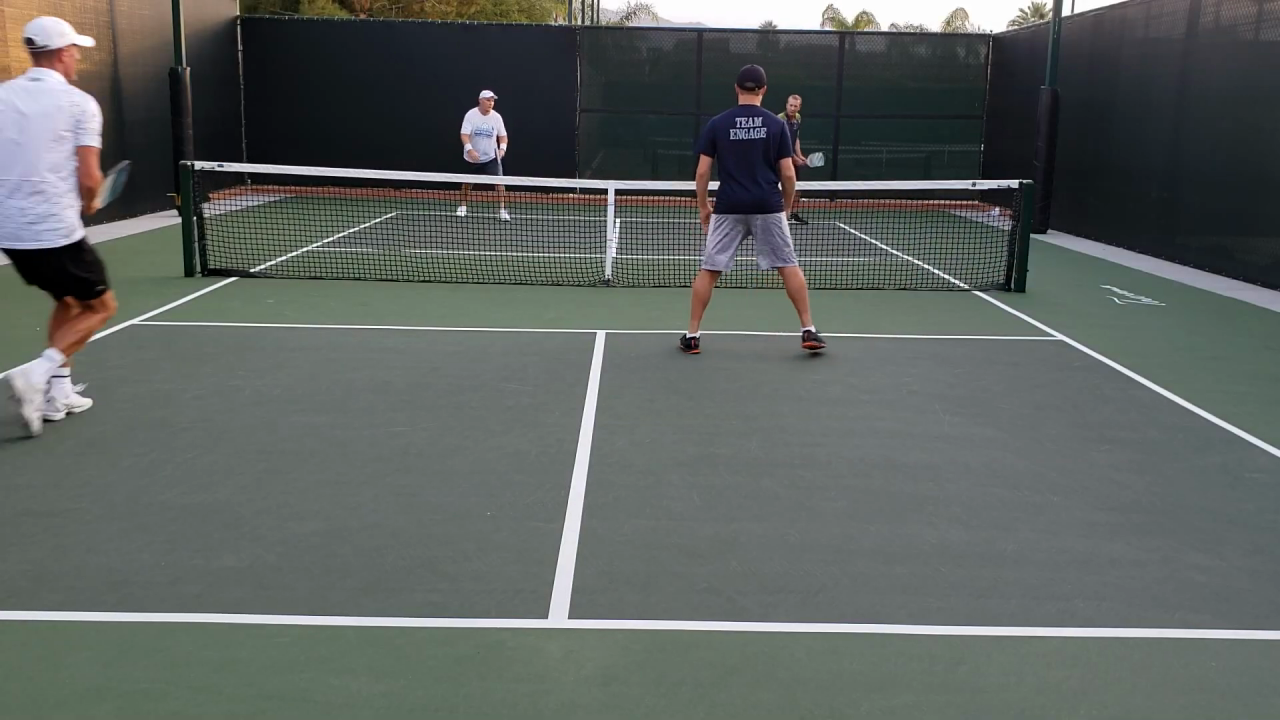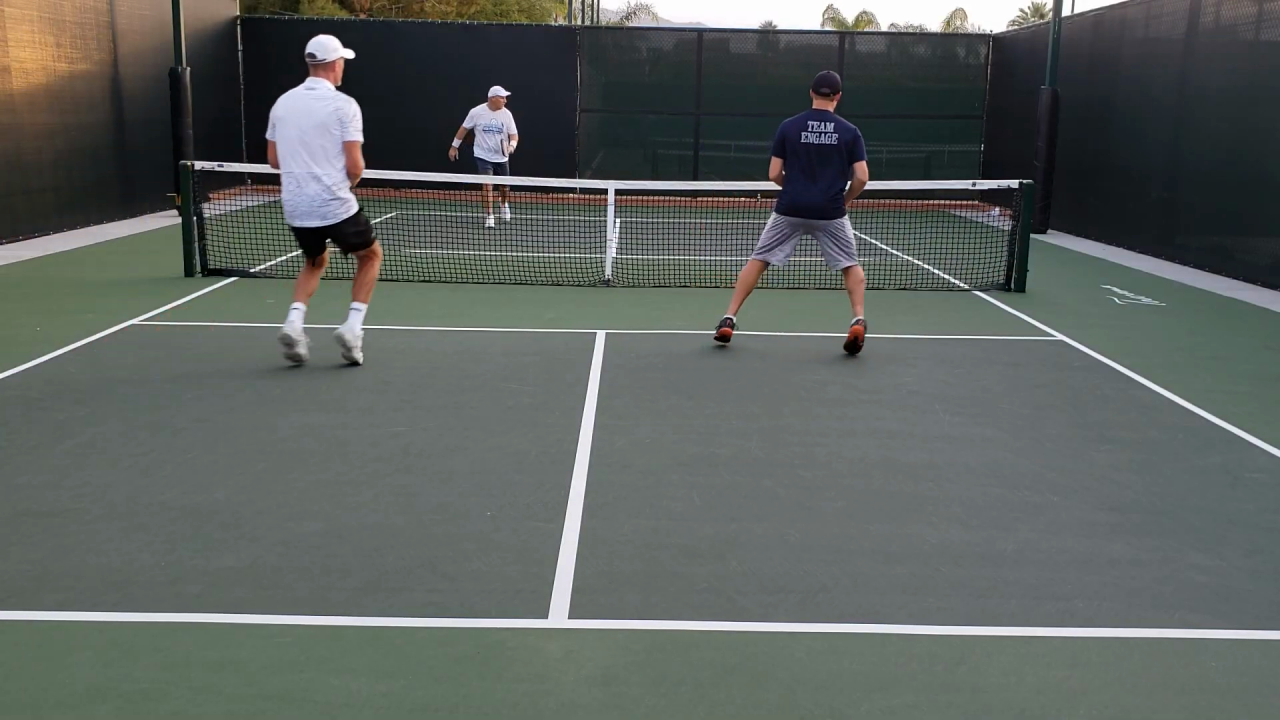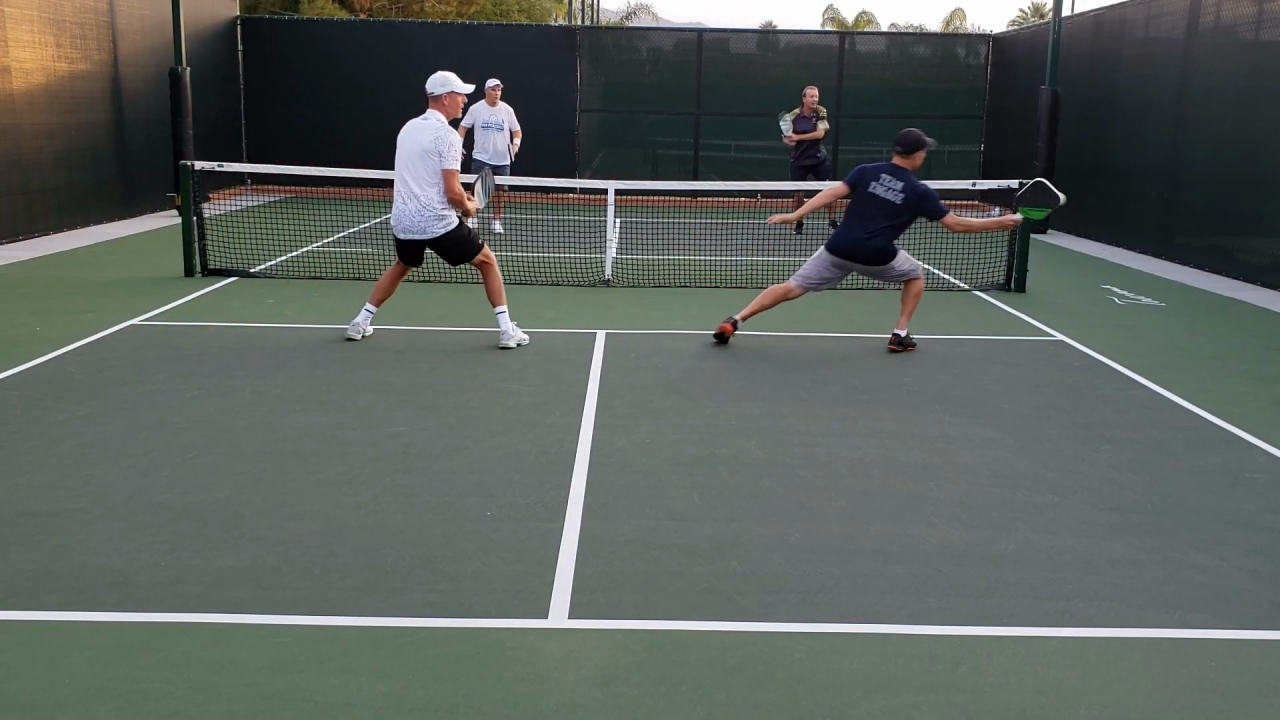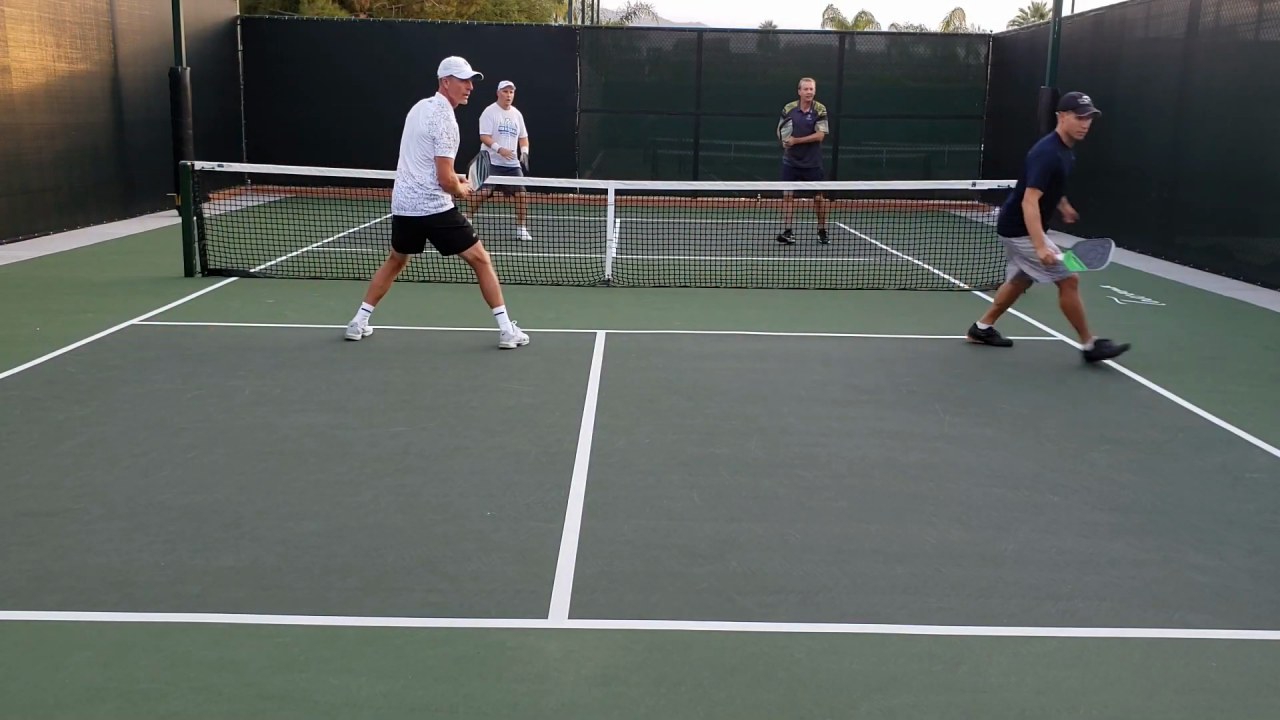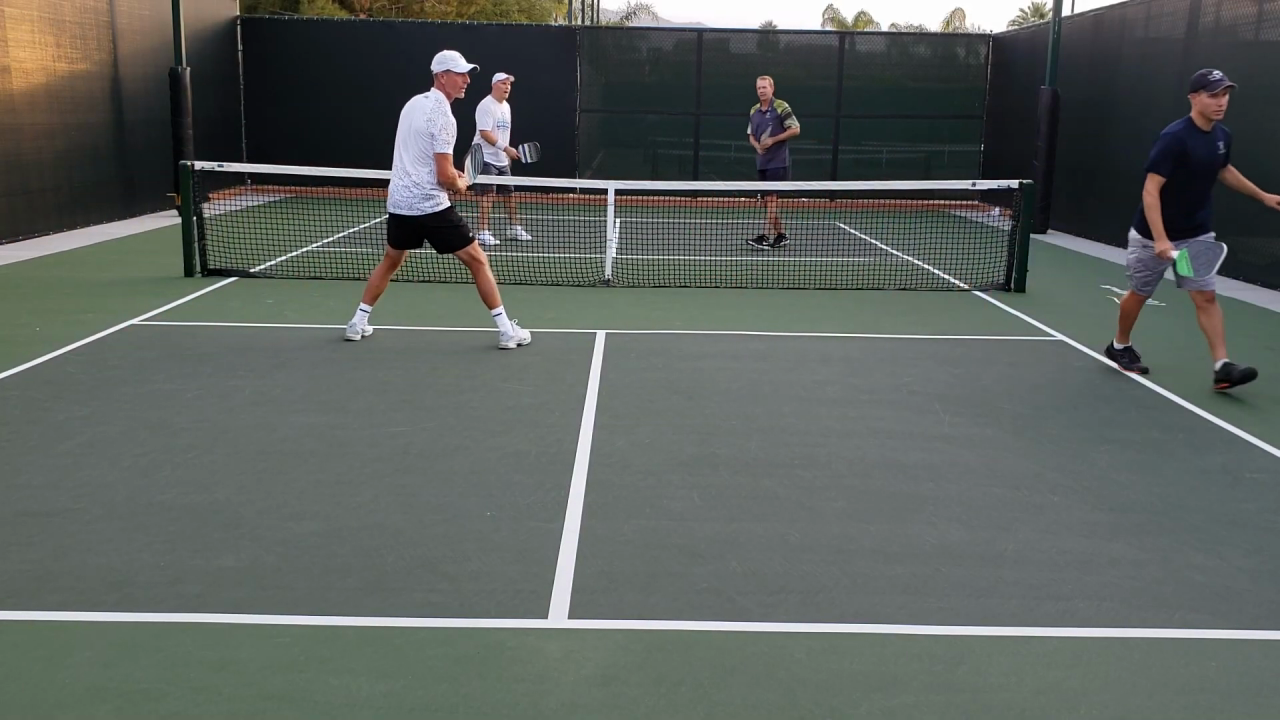
dt=0.5s
person 1, frame 1
right shoulder: (79, 103)
right elbow: (90, 179)
right wrist: (89, 202)
right hip: (54, 231)
left knee: (71, 303)
right knee: (101, 308)
left ankle: (57, 392)
person 1, frame 2
left shoulder: (282, 104)
right shoulder: (345, 106)
left elbow: (274, 159)
right elbow: (354, 169)
right wrist: (350, 178)
left hip: (297, 208)
right hip: (337, 206)
left knee: (314, 265)
right knee: (371, 257)
left ankle: (294, 325)
right ankle: (352, 327)
person 1, frame 3
left shoulder: (407, 130)
right shoulder: (447, 136)
right elbow: (451, 192)
left wrist: (459, 197)
right wrist: (468, 206)
left hip: (403, 222)
right hip: (437, 223)
left knee: (401, 267)
right knee: (487, 261)
left ankle: (361, 322)
right ankle: (506, 329)
person 1, frame 4
left shoulder: (420, 107)
right shoulder: (444, 120)
right elbow: (445, 179)
left wrist: (452, 178)
right wrist: (461, 189)
left hip: (403, 203)
right hip: (434, 206)
left knee: (395, 261)
right knee: (481, 260)
left ankle: (359, 322)
right ankle: (507, 330)
person 1, frame 5
left shoulder: (413, 103)
right shoulder: (442, 116)
right elbow: (444, 176)
right wrist: (460, 184)
left hip: (399, 202)
right hip: (430, 205)
left knee: (390, 260)
right knee: (477, 260)
left ankle: (358, 323)
right ankle: (506, 330)
person 2, frame 1
left shoulder: (717, 124)
right shoulder: (776, 124)
left elbow: (703, 171)
right elbow: (788, 174)
left wrist: (703, 206)
right wrist: (786, 207)
left hip: (729, 208)
right hip: (767, 207)
left knee: (709, 270)
right knee: (789, 267)
left ankle: (692, 336)
right ankle: (808, 331)
person 2, frame 2
left shoulder: (788, 127)
right shoulder: (849, 131)
left elbow: (774, 173)
right elbow: (862, 178)
right wrist: (844, 200)
left hip: (790, 210)
right hip: (830, 212)
left knee: (758, 262)
right knee: (851, 268)
left ankle: (729, 319)
right ankle: (857, 322)
person 2, frame 3
left shoulder: (865, 172)
right shoulder: (920, 191)
left elbow: (831, 193)
right elbow: (954, 224)
left wrist: (795, 215)
right wrist: (999, 222)
left hip: (839, 249)
right hip: (878, 256)
left knee: (792, 287)
right knee: (915, 277)
left ankle: (735, 321)
right ankle: (900, 334)
person 2, frame 4
left shoulder: (1062, 148)
right shoulder: (1048, 154)
right elbow: (1029, 201)
left wrist: (1061, 204)
right wrist: (1039, 245)
left hip: (1014, 226)
right hip: (1021, 230)
left knee: (1020, 281)
right knee: (1068, 280)
left ankle: (982, 328)
right ankle: (1090, 344)
person 2, frame 5
left shoulder: (1222, 136)
right shoulder: (1173, 137)
right elbow: (1150, 190)
right wrist: (1160, 240)
left hip: (1198, 233)
right hip: (1155, 233)
left knee: (1207, 297)
right knee: (1140, 293)
left ankle: (1223, 366)
right ankle: (1120, 346)
